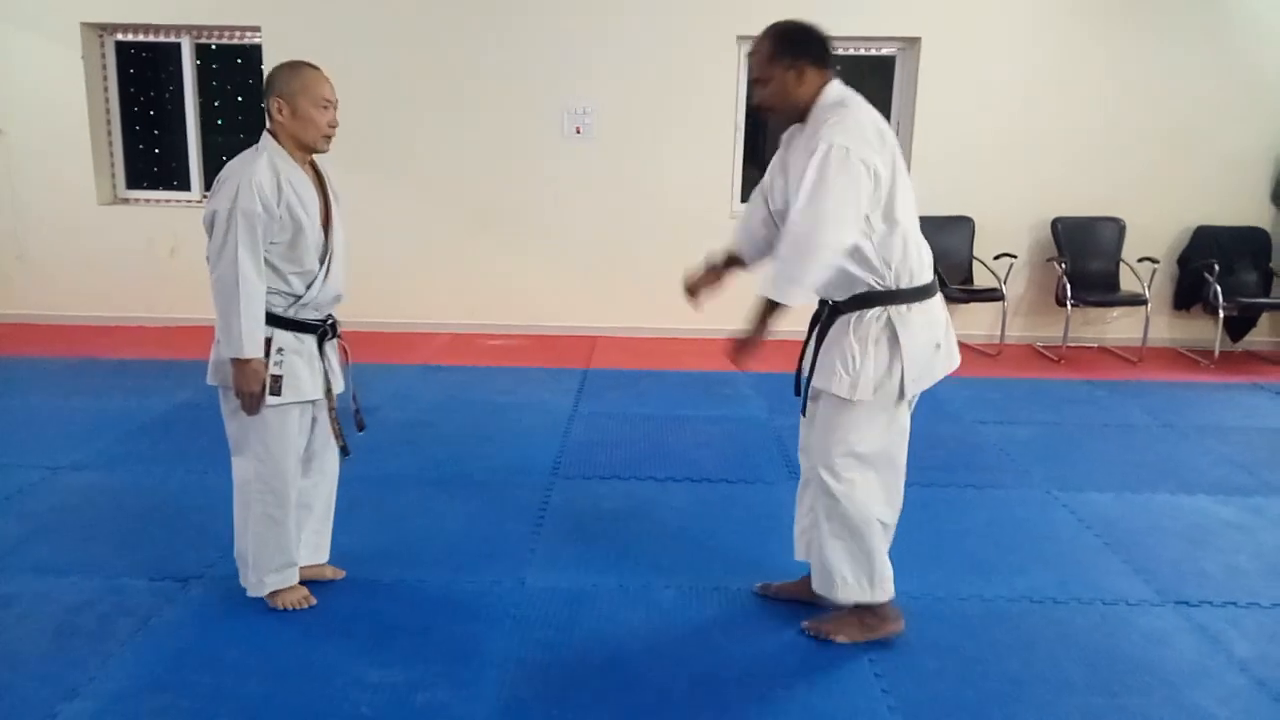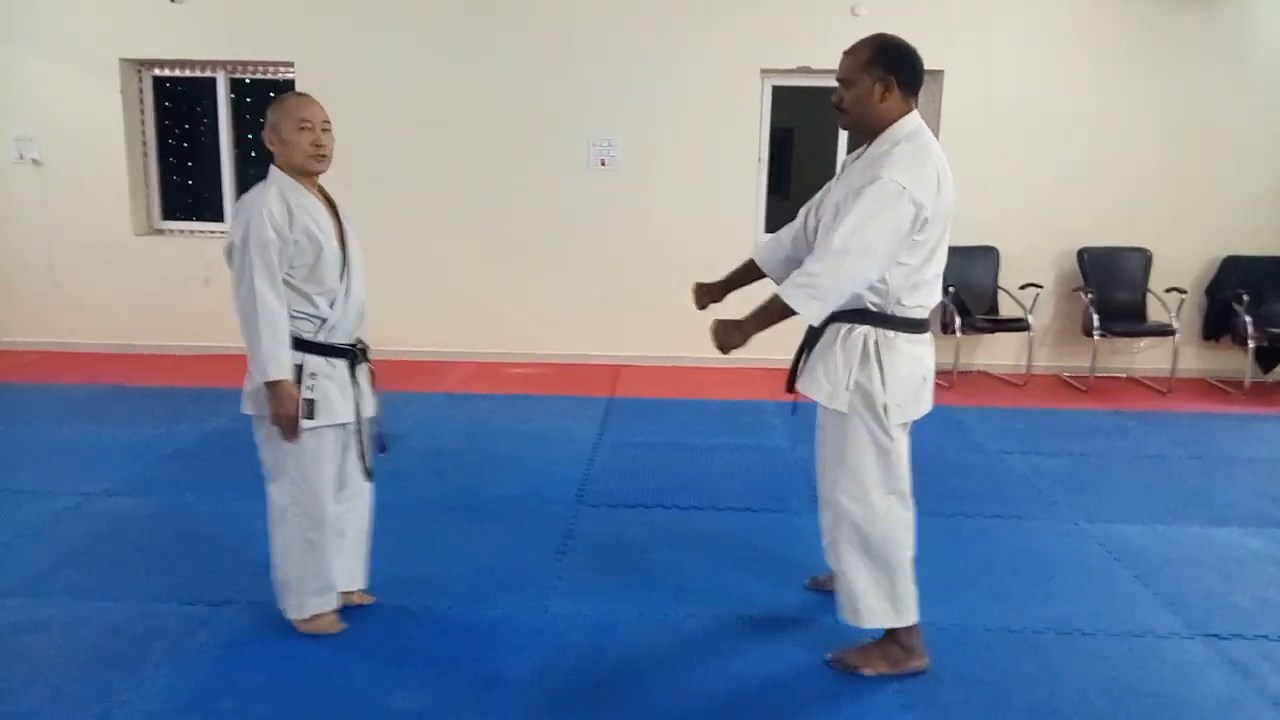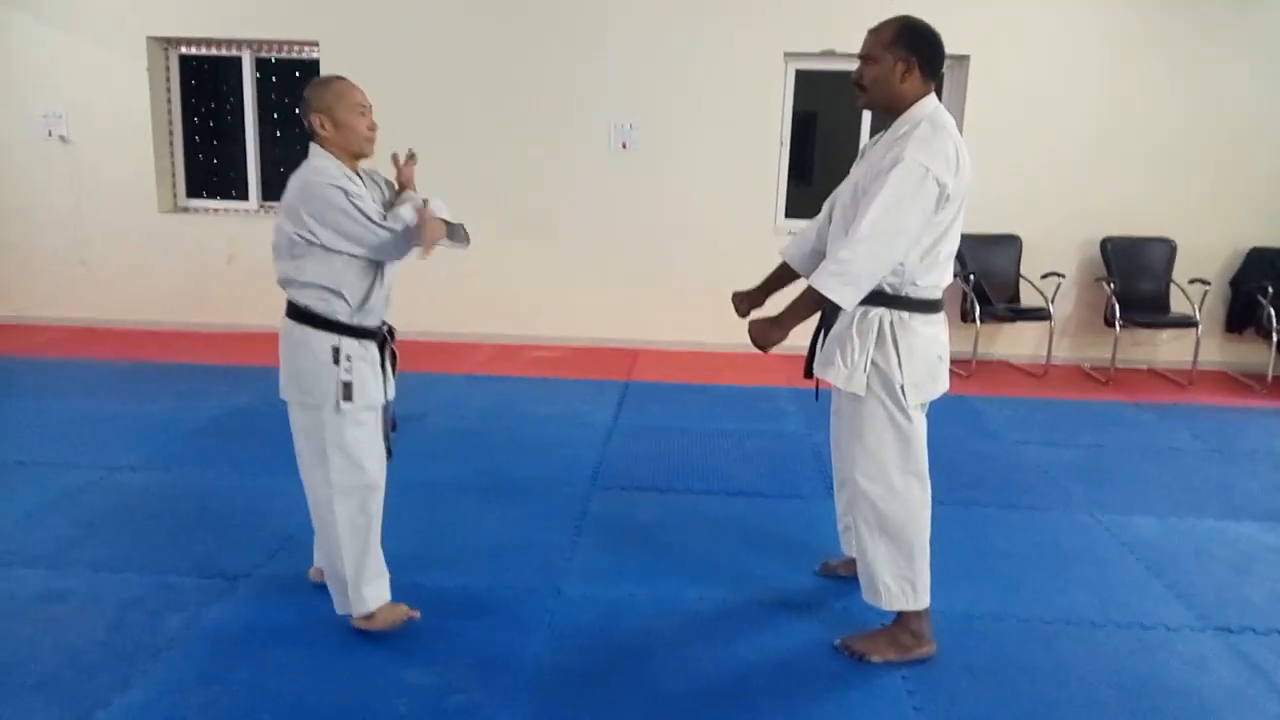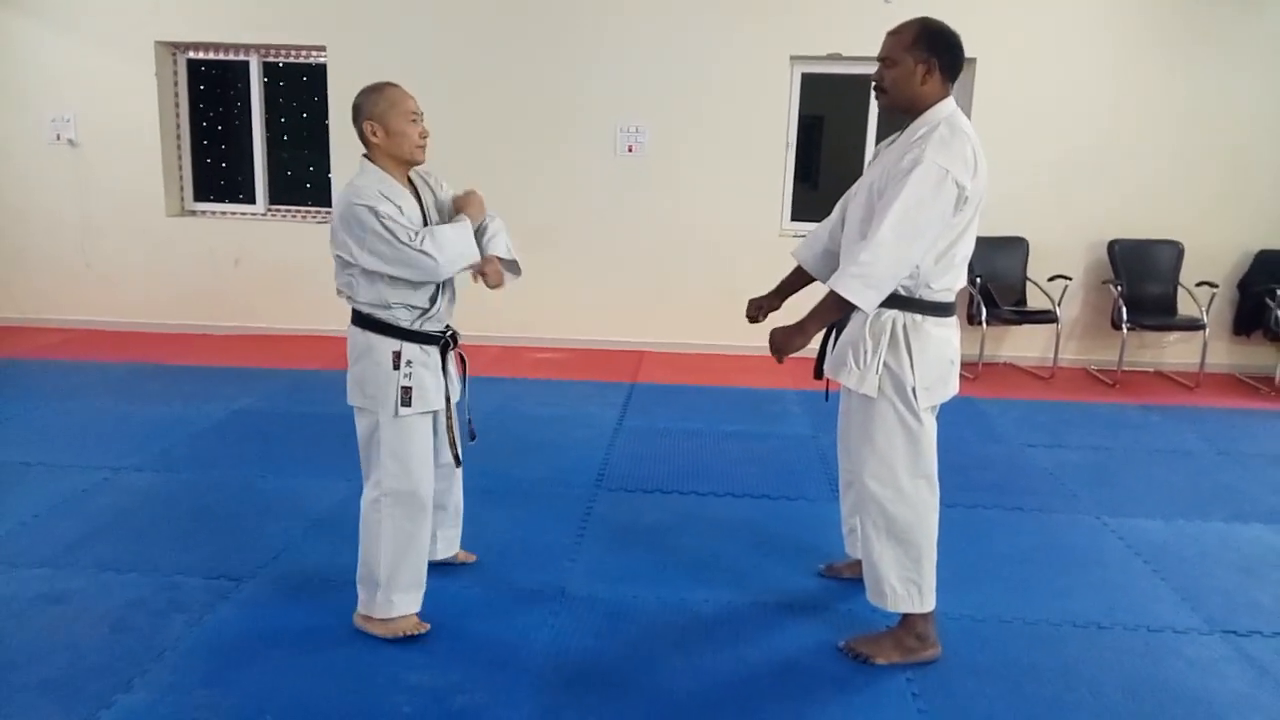
dt=1s
person 1, frame 1
left shoulder: (842, 134)
right shoulder: (809, 131)
left elbow: (813, 244)
right elbow: (769, 217)
left wrist: (759, 325)
right wrist: (719, 267)
left hip: (885, 328)
right hip: (857, 320)
left knee: (846, 466)
right knee: (826, 458)
left ankle: (875, 608)
right ankle: (826, 576)
person 1, frame 2
left shoulder: (906, 165)
right shoulder: (874, 157)
left elbow: (836, 265)
right elbow: (802, 235)
left wrist: (747, 327)
right wrist: (723, 286)
left hip: (874, 351)
right hip: (854, 342)
left knee: (869, 488)
right knee: (848, 478)
left ankle: (902, 640)
right ankle: (856, 573)
person 1, frame 3
left shoulder: (926, 145)
right shoulder: (896, 138)
left elbow: (864, 252)
right elbow: (828, 228)
left wrist: (783, 322)
right wrist: (762, 291)
left hip: (891, 334)
right hip: (867, 326)
left knee: (887, 472)
right knee: (859, 459)
left ankle: (912, 625)
right ankle: (865, 555)
person 1, frame 4
left shoulder: (944, 148)
right shoulder: (907, 143)
left elbow: (884, 255)
right elbow: (840, 229)
left wrist: (804, 329)
right wrist: (776, 296)
left hip: (903, 337)
right hip: (878, 329)
left knee: (896, 475)
right knee: (866, 461)
left ankle: (917, 627)
right ankle: (871, 557)
person 2, frame 1
left shoulder: (314, 176)
right shoulder: (250, 177)
right elbow: (235, 273)
right wrist: (245, 358)
left hip: (313, 345)
right hip: (269, 350)
left knee: (317, 460)
right knee: (271, 469)
left ankle: (304, 556)
right ankle: (271, 576)
person 2, frame 2
left shoulder: (325, 203)
right shoulder: (265, 207)
right elbow: (261, 300)
right wrist: (277, 381)
left hip: (343, 370)
right hip: (302, 375)
left knee: (350, 484)
right knee: (305, 494)
left ankle: (341, 582)
right ankle: (307, 601)
person 2, frame 3
left shoulder: (364, 181)
right shoulder: (317, 187)
left elbow: (403, 224)
right elbow: (388, 240)
left wrist: (423, 219)
right wrist: (409, 205)
left hip: (359, 345)
right hip: (325, 350)
left knee: (364, 466)
right knee: (345, 475)
left ankle: (333, 562)
right ankle: (363, 599)
person 2, frame 4
left shoulder: (424, 185)
right shoulder: (362, 202)
left elbow: (479, 219)
right elbow: (427, 257)
left wrist: (493, 257)
right wrist: (466, 221)
left hip: (431, 349)
right hip: (390, 357)
left knee: (442, 459)
right knee: (399, 480)
left ankle: (437, 544)
right ankle: (380, 606)
